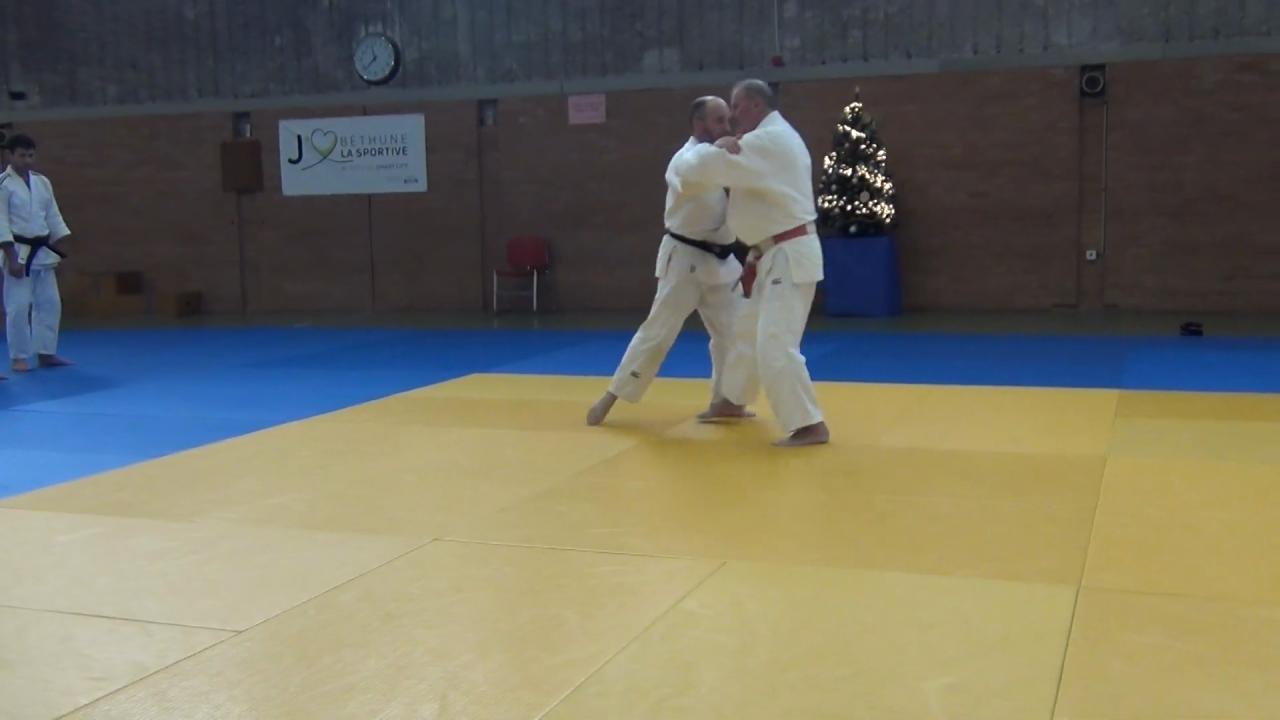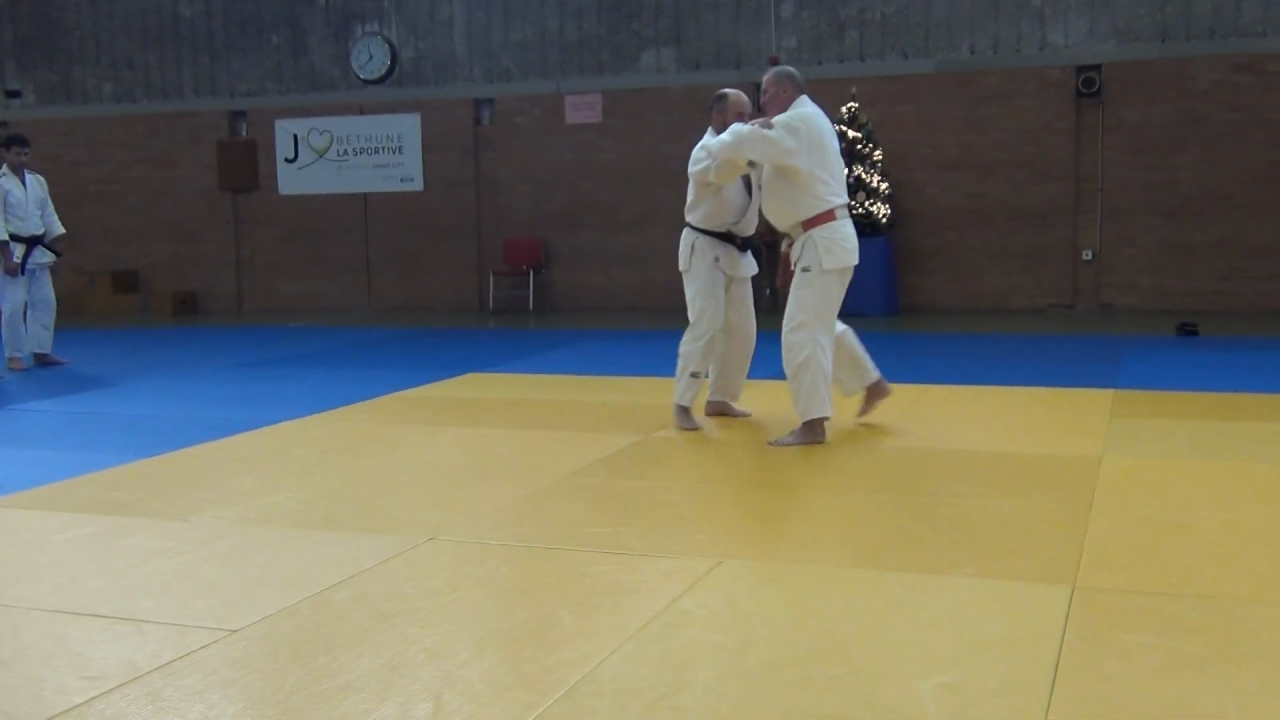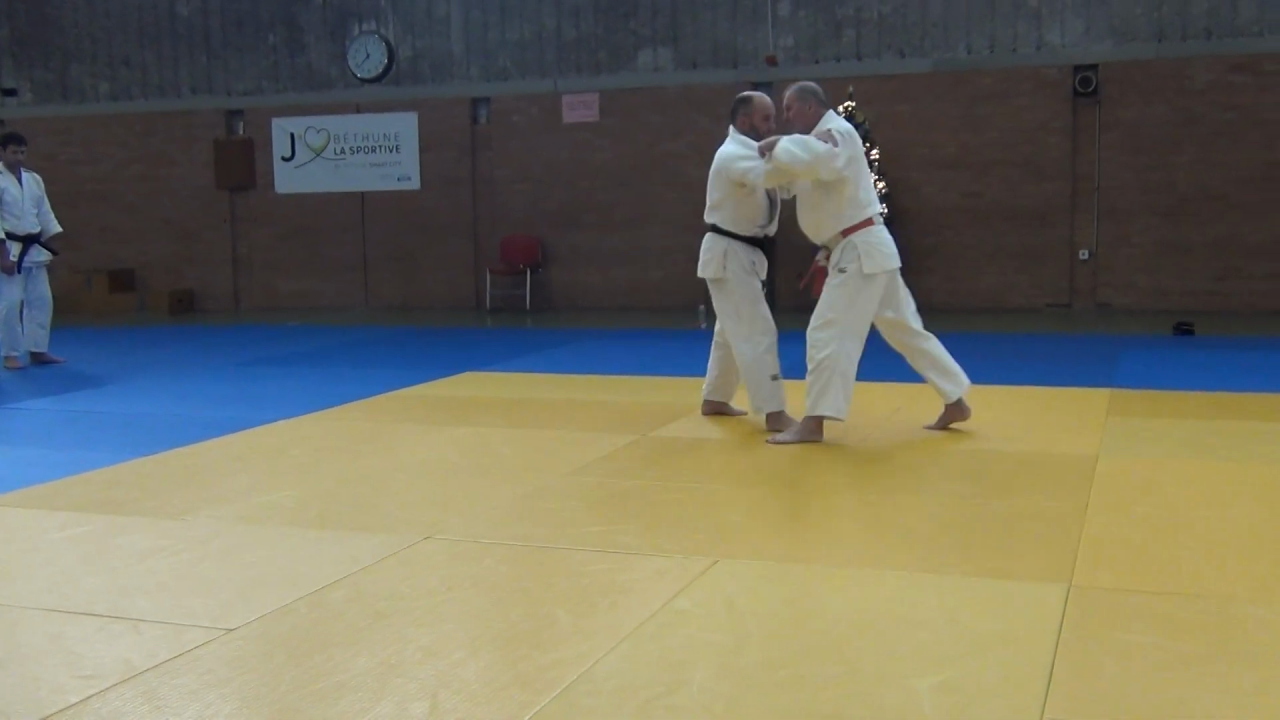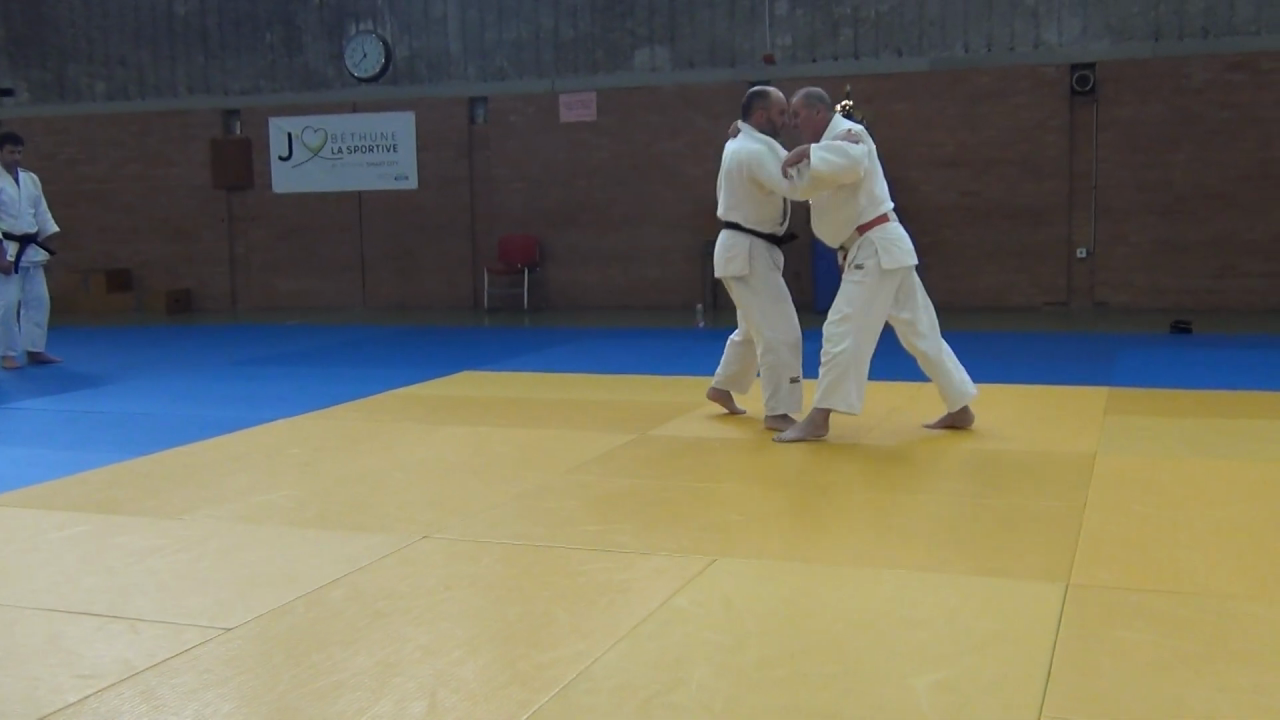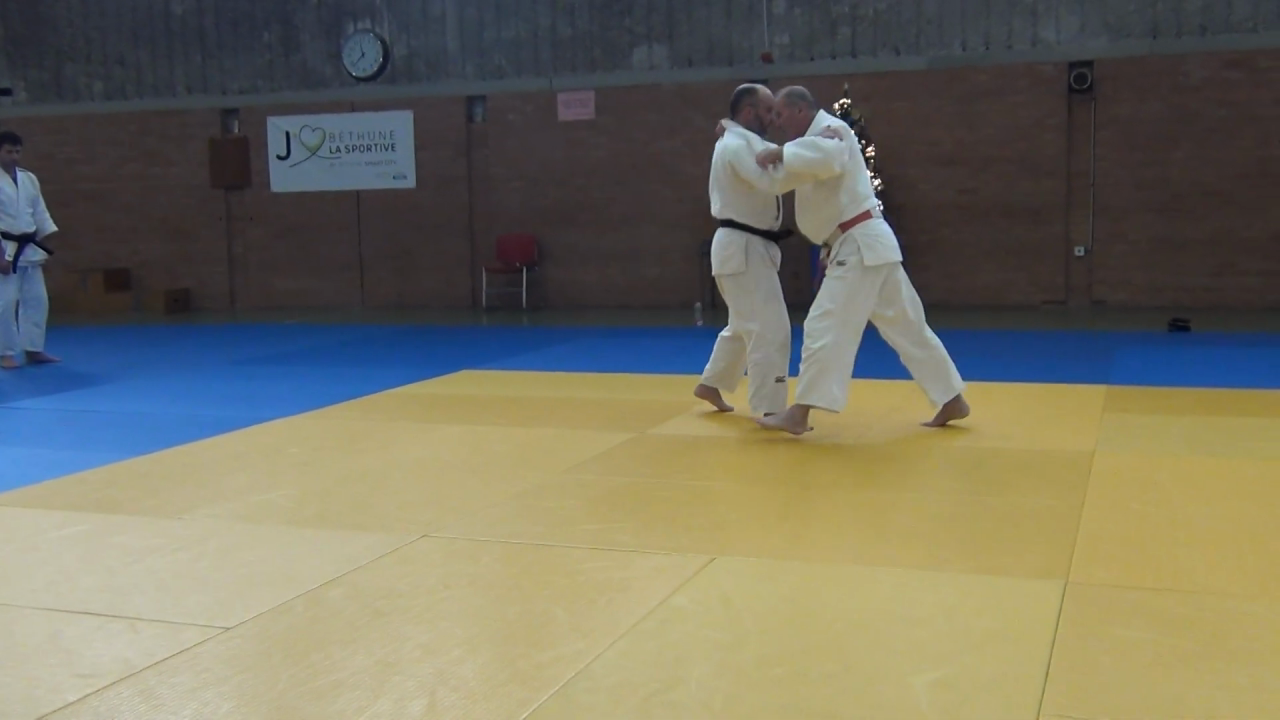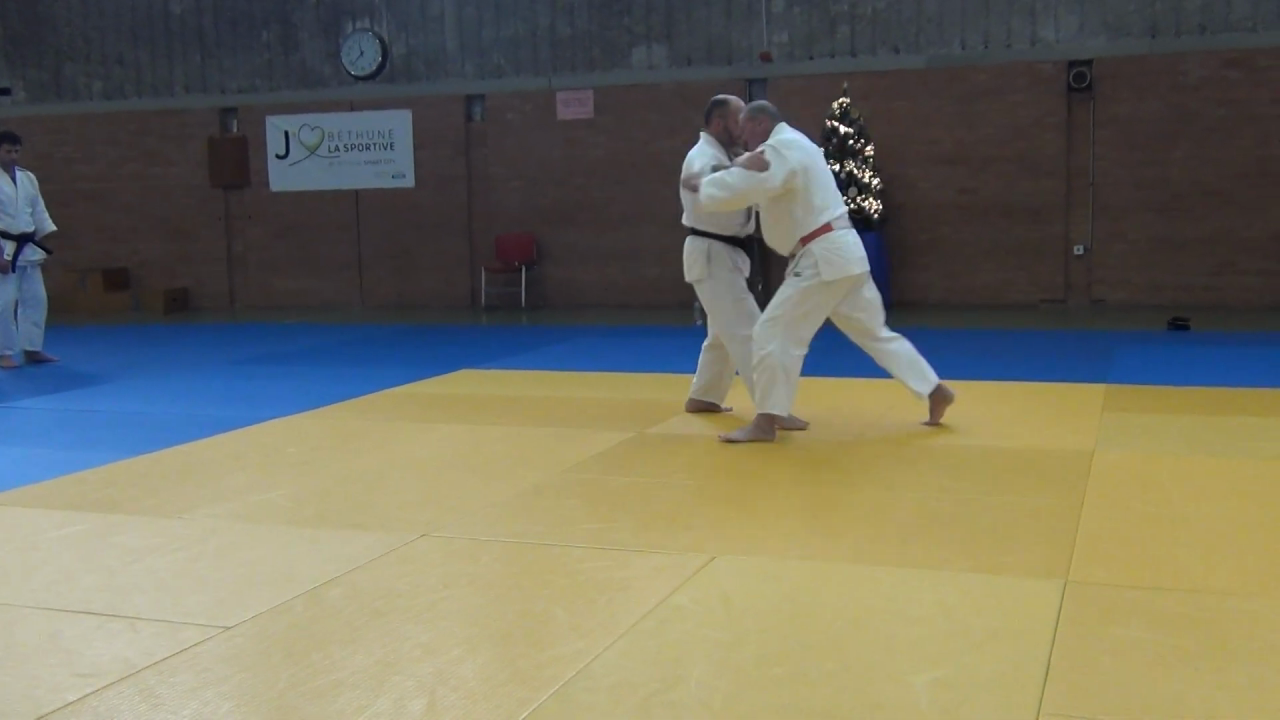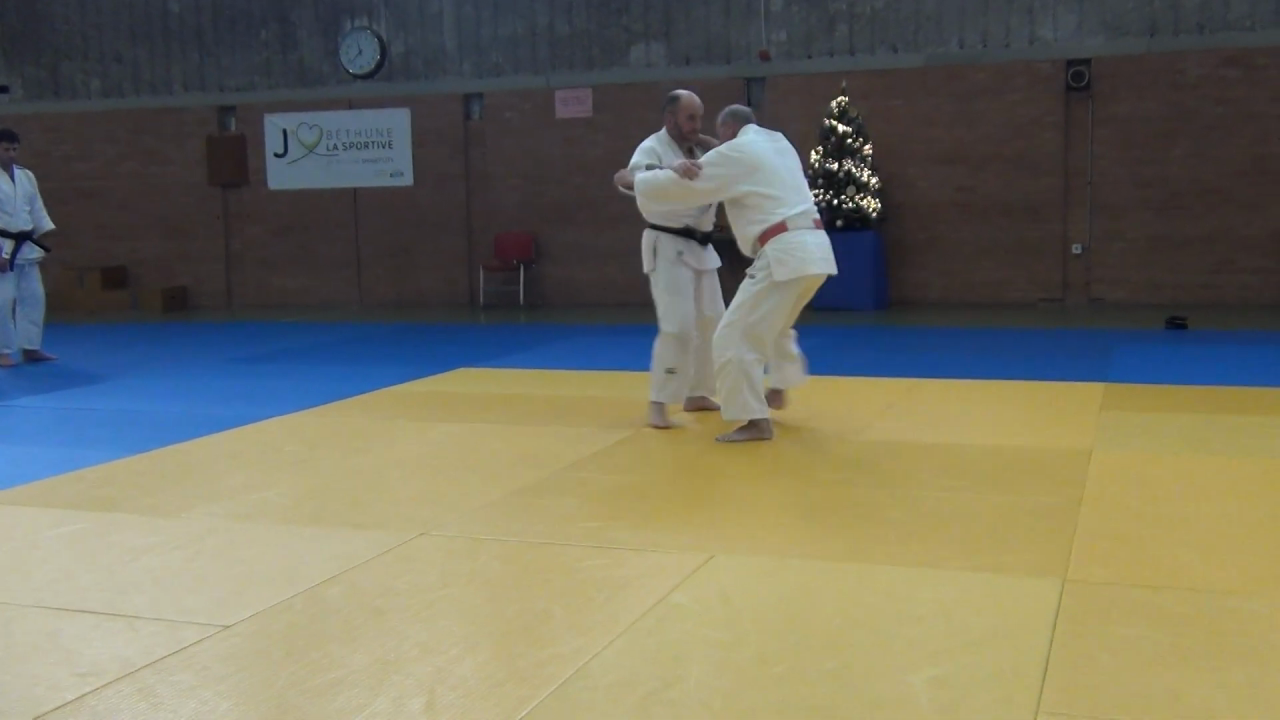
dt=0.2s
person 1, frame 1
left shoulder: (768, 140)
right shoulder: (777, 137)
left elbow: (707, 166)
left wrist: (684, 167)
left hip: (790, 256)
right hip: (785, 253)
left knee: (772, 342)
right knee: (751, 332)
left ankle: (811, 425)
right ankle: (733, 400)
person 1, frame 2
left shoulder: (797, 122)
right shoulder: (809, 122)
left elbow: (742, 142)
left wrist: (718, 143)
left hip: (822, 241)
right hip: (826, 238)
left knee: (801, 333)
right knee: (821, 324)
left ankle: (813, 424)
right ankle: (871, 382)
person 1, frame 3
left shoulder: (836, 131)
right shoulder: (823, 137)
left elbow: (819, 158)
left wrist: (778, 145)
left hip: (860, 250)
right hip: (867, 249)
left knee: (828, 333)
right knee: (905, 329)
left ankle: (812, 423)
right ankle: (956, 401)
person 1, frame 4
left shoulder: (848, 132)
right shoulder: (833, 141)
left elbow: (852, 160)
left wrist: (804, 154)
left hip: (877, 247)
right hip: (882, 247)
left knee: (845, 330)
right knee: (920, 330)
left ankle: (818, 419)
right ankle: (959, 408)
person 1, frame 5
left shoulder: (830, 129)
right shoulder: (822, 134)
left elbow: (825, 157)
left wrist: (778, 154)
left hip: (861, 244)
right hip: (872, 242)
left knee: (826, 326)
right knee: (907, 326)
left ankle: (799, 414)
right ankle: (953, 401)
person 1, frame 6
left shoulder: (777, 148)
right shoulder: (798, 145)
left elbow: (743, 187)
left wrist: (700, 183)
left hip: (821, 257)
right hip: (847, 250)
left knee: (775, 334)
right knee: (872, 332)
left ankle: (765, 422)
right ankle: (935, 391)
person 1, frame 7
left shoulder: (734, 153)
right shoulder: (777, 142)
left elbow: (679, 186)
left wrist: (631, 179)
left hip: (784, 255)
right hip: (813, 248)
left knee: (733, 337)
right knee: (773, 325)
left ankle: (756, 422)
right ankle: (778, 388)
person 2, frame 1
right shoulder: (686, 158)
left hip: (721, 260)
right hip: (684, 257)
left knee: (733, 333)
right knee: (659, 331)
left ankle: (724, 401)
right ankle: (613, 395)
person 2, frame 2
right shoulder: (706, 150)
right elbow: (719, 168)
left hip: (735, 251)
right hip: (704, 249)
left knee: (741, 330)
right knee: (704, 326)
left ankle: (719, 399)
right ankle: (683, 404)
person 2, frame 3
left shoulder: (744, 149)
right shoulder: (734, 153)
right elbow: (773, 174)
left hip: (738, 252)
right hip: (728, 254)
left knee: (732, 332)
right knee: (757, 332)
left ankle: (715, 398)
right ankle: (775, 413)
person 2, frame 4
left shoulder: (743, 144)
right shoulder: (756, 148)
right elbow: (793, 186)
left hip: (743, 247)
right hip: (749, 249)
left knee: (753, 327)
right knee: (779, 331)
left ankle: (723, 387)
right ankle: (779, 413)
person 2, frame 5
left shoulder: (734, 141)
right shoulder: (741, 144)
right elbow: (775, 179)
left hip: (744, 246)
right hip: (744, 248)
left knee: (744, 325)
right knee: (771, 329)
left ankle: (712, 384)
right ankle: (772, 409)
person 2, frame 6
left shoulder: (722, 153)
right shoulder: (702, 156)
left hip: (725, 254)
right hip: (710, 254)
left knee: (724, 332)
right knee: (746, 327)
left ankle: (701, 396)
right ankle: (780, 412)
person 2, frame 7
left shoulder: (700, 149)
right shoulder: (650, 149)
left hip: (700, 247)
right hip: (668, 247)
left knee: (710, 323)
right knee: (678, 325)
left ankle: (697, 394)
right ankle: (658, 402)
person 3, frame 1
left shoulder: (42, 182)
left elbow: (53, 216)
left wrist: (59, 249)
left hip: (42, 252)
left knee: (50, 303)
left ankle: (46, 353)
person 3, frame 2
left shoulder: (38, 181)
left elbow: (49, 216)
left wrist: (56, 248)
left hip: (38, 251)
left knee: (45, 302)
left ankle: (41, 352)
person 3, frame 3
left shoulder: (34, 179)
left elbow: (45, 214)
left wrist: (52, 246)
left hip: (34, 249)
left knee: (41, 301)
left ankle: (38, 350)
person 3, frame 4
left shoulder: (31, 179)
left elbow: (42, 213)
left wrist: (49, 245)
left hip: (31, 249)
left knee: (38, 301)
left ankle: (35, 350)
person 3, frame 5
left shoulder: (29, 178)
left elbow: (40, 212)
left wrist: (47, 244)
left hip: (29, 249)
left knee: (37, 300)
left ankle: (33, 350)
person 3, frame 6
left shoulder: (28, 178)
left elbow: (39, 211)
left wrist: (47, 243)
left hip: (28, 248)
left knee: (36, 299)
left ankle: (32, 349)
person 3, frame 7
left shoulder: (26, 176)
left elbow: (37, 210)
left wrist: (45, 241)
left hip: (26, 246)
left knee: (34, 298)
left ankle: (30, 348)
